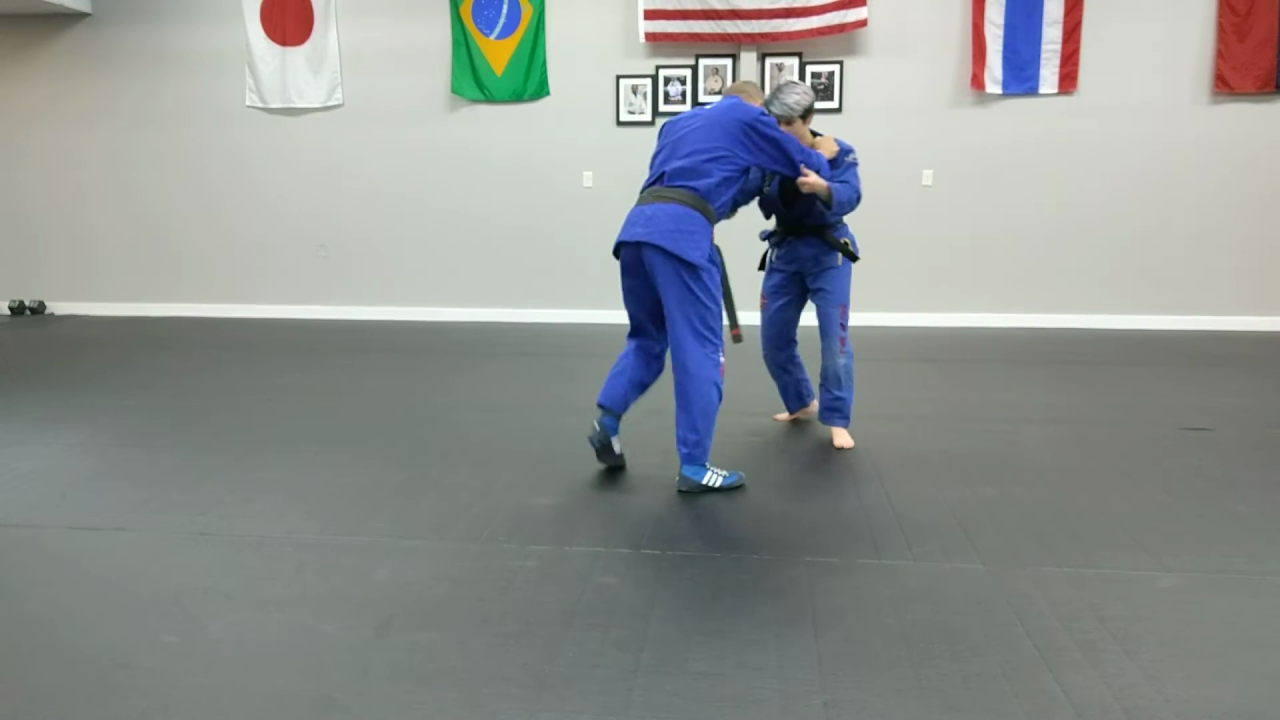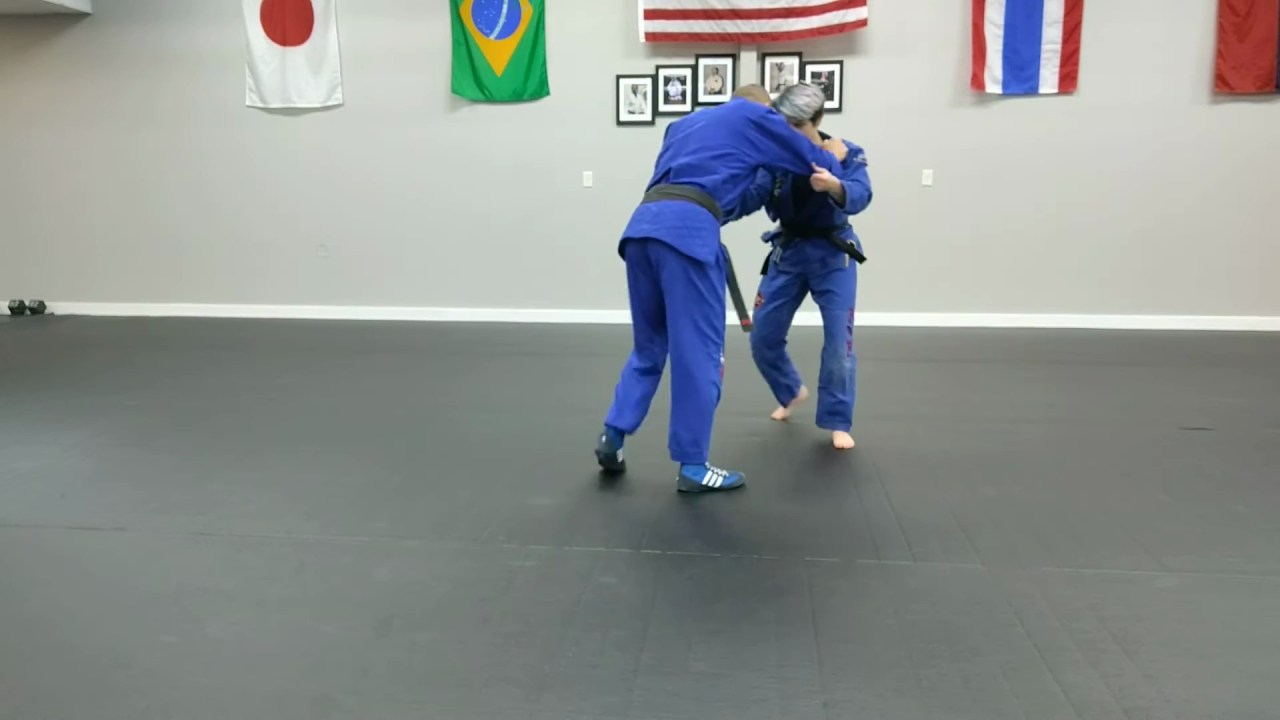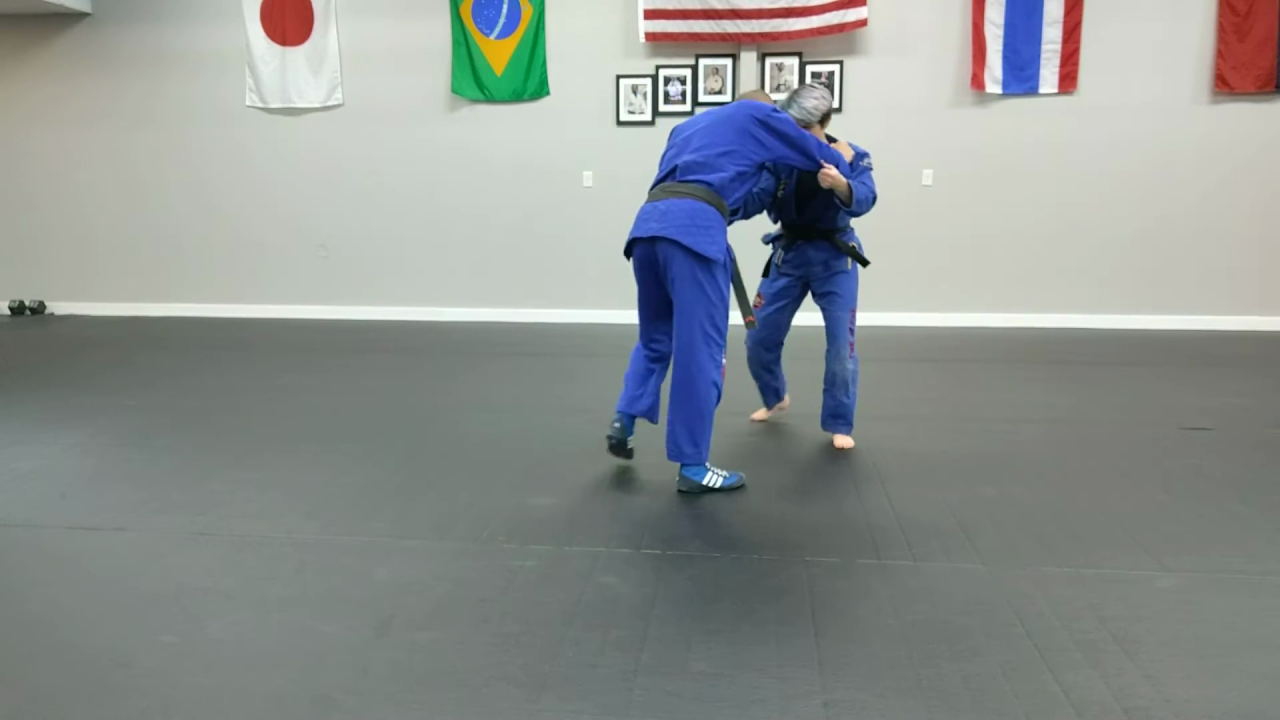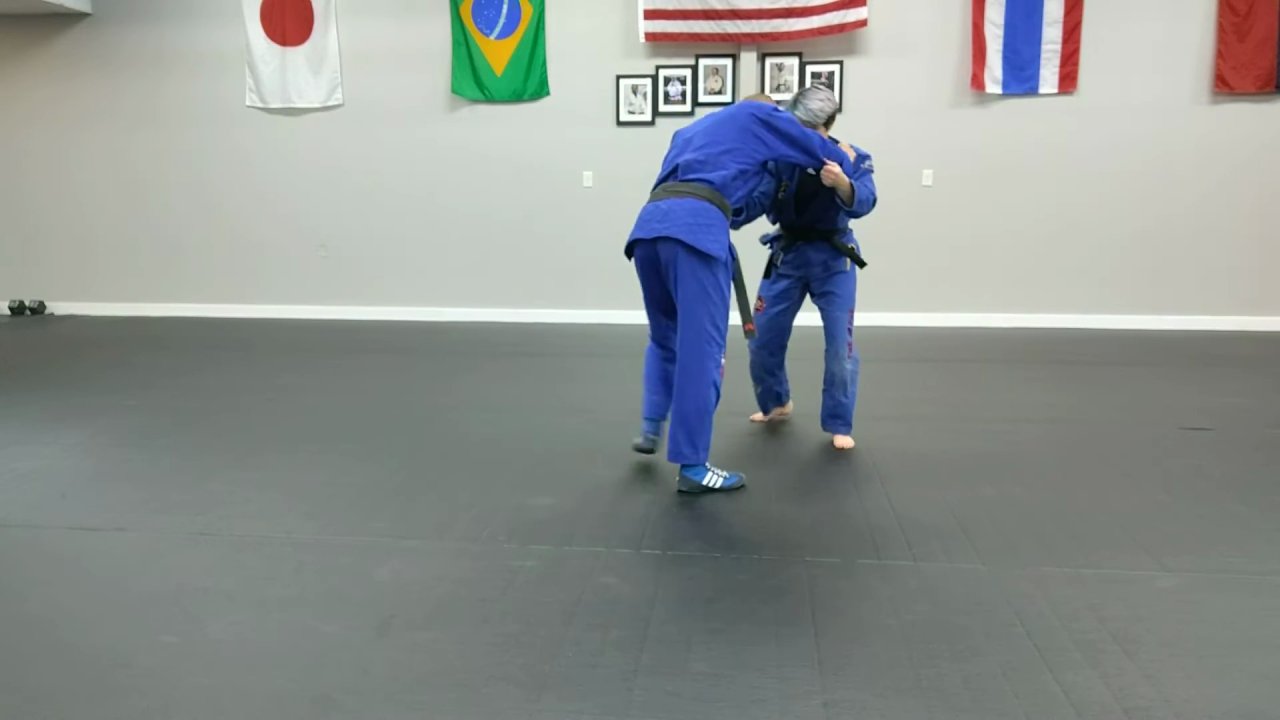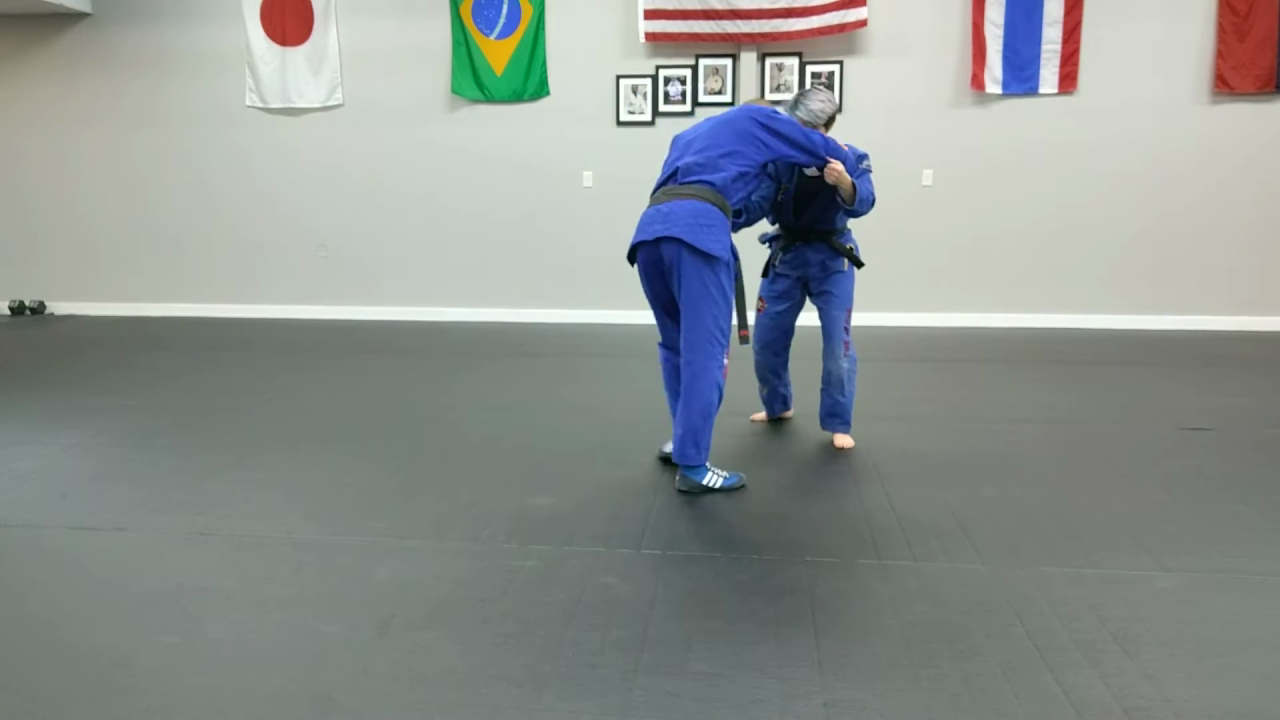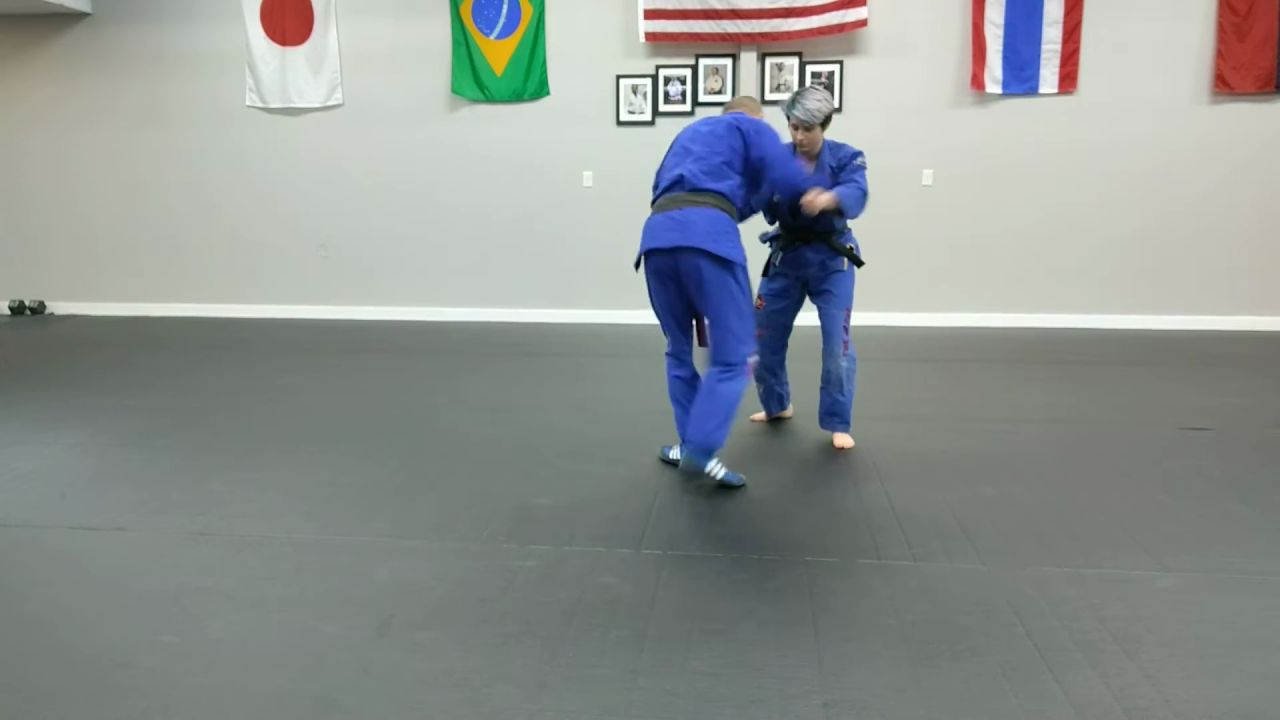
dt=0.1s
person 1, frame 1
left shoulder: (679, 122)
right shoulder: (749, 116)
right elbow: (802, 165)
left wrist: (738, 190)
right wrist: (823, 154)
left hip: (639, 223)
right hip: (683, 232)
left knee: (647, 337)
right knee: (700, 353)
left ankle: (609, 422)
right ankle: (693, 468)
person 1, frame 2
left shoulder: (685, 123)
right shoulder: (755, 114)
right elbow: (811, 159)
left wrist: (751, 198)
right wrist: (833, 157)
left hip: (644, 222)
right hip: (688, 229)
left knee: (650, 344)
right knee: (698, 351)
left ankle: (614, 434)
right ankle: (692, 466)
person 1, frame 3
left shoulder: (689, 125)
right shoulder: (760, 115)
right elbow: (817, 156)
right wrist: (840, 158)
left hip: (649, 221)
right hip: (696, 228)
left knee: (655, 338)
right knee: (700, 351)
left ankle: (625, 420)
right ankle: (692, 467)
person 1, frame 4
left shoulder: (692, 129)
right shoulder: (756, 114)
right elbow: (814, 147)
left wrist: (754, 204)
right wrist: (842, 160)
left hip: (650, 221)
right hip: (697, 228)
left knee: (666, 337)
right knee: (701, 351)
left ankle: (652, 428)
right ankle: (691, 466)
person 1, frame 5
left shoulder: (692, 133)
right shoulder: (757, 118)
right elbow: (815, 146)
left wrist: (755, 207)
right wrist: (843, 160)
left hip: (651, 225)
right hip: (699, 229)
left knee: (675, 342)
right knee: (704, 353)
left ankle: (683, 440)
right ankle: (692, 467)
person 1, frame 6
left shoulder: (688, 132)
right shoulder: (752, 127)
right elbow: (779, 163)
right wrist: (812, 193)
left hip: (658, 231)
right hip: (711, 233)
left knee: (680, 349)
right knee: (731, 353)
left ankle: (689, 446)
right ankle: (702, 450)
person 2, frame 1
left shoulder: (837, 152)
left elbow: (850, 196)
left wrist: (824, 188)
left hip: (827, 252)
right hip: (785, 250)
left knee: (835, 339)
right knee: (775, 339)
left ankle: (838, 421)
right ankle: (803, 402)
person 2, frame 2
left shoulder: (846, 153)
left elbow: (860, 197)
right elbow: (752, 195)
left wrist: (835, 186)
left hip: (832, 253)
right hip: (788, 251)
left knee: (840, 342)
right knee: (763, 336)
left ankle: (837, 422)
right ankle: (791, 391)
person 2, frame 3
left shoulder: (851, 156)
left elbow: (865, 200)
right elbow: (755, 198)
left wrist: (842, 185)
left hip: (834, 255)
right hip: (789, 253)
left knee: (842, 344)
right knee: (761, 338)
left ankle: (839, 425)
right ankle: (776, 399)
person 2, frame 4
left shoulder: (851, 159)
right shoulder: (781, 157)
left elbow: (863, 203)
right elbow: (756, 200)
left wrist: (843, 185)
left hip: (832, 257)
right hip: (787, 255)
left knee: (840, 344)
right knee: (765, 341)
left ankle: (839, 424)
right ankle: (775, 403)
person 2, frame 5
left shoulder: (851, 159)
right shoulder: (779, 159)
left elbow: (863, 202)
right elbow: (756, 204)
left wrist: (846, 184)
left hip: (831, 256)
right hip: (786, 254)
left knee: (838, 343)
right knee: (768, 340)
left ankle: (839, 424)
right ankle: (779, 406)
person 2, frame 6
left shoulder: (846, 158)
left elbow: (856, 196)
left wrist: (830, 200)
left hip: (831, 257)
right hip: (786, 254)
left knee: (837, 343)
right knee: (766, 337)
left ankle: (838, 423)
right ankle: (777, 404)
